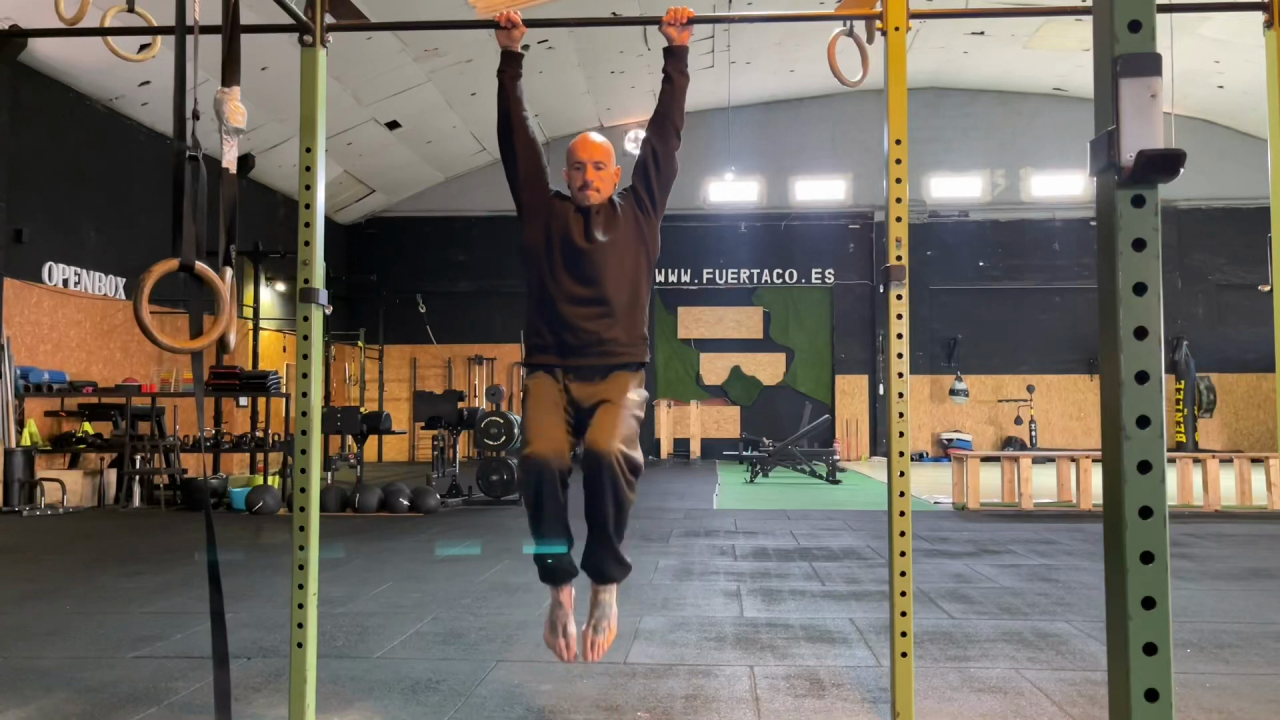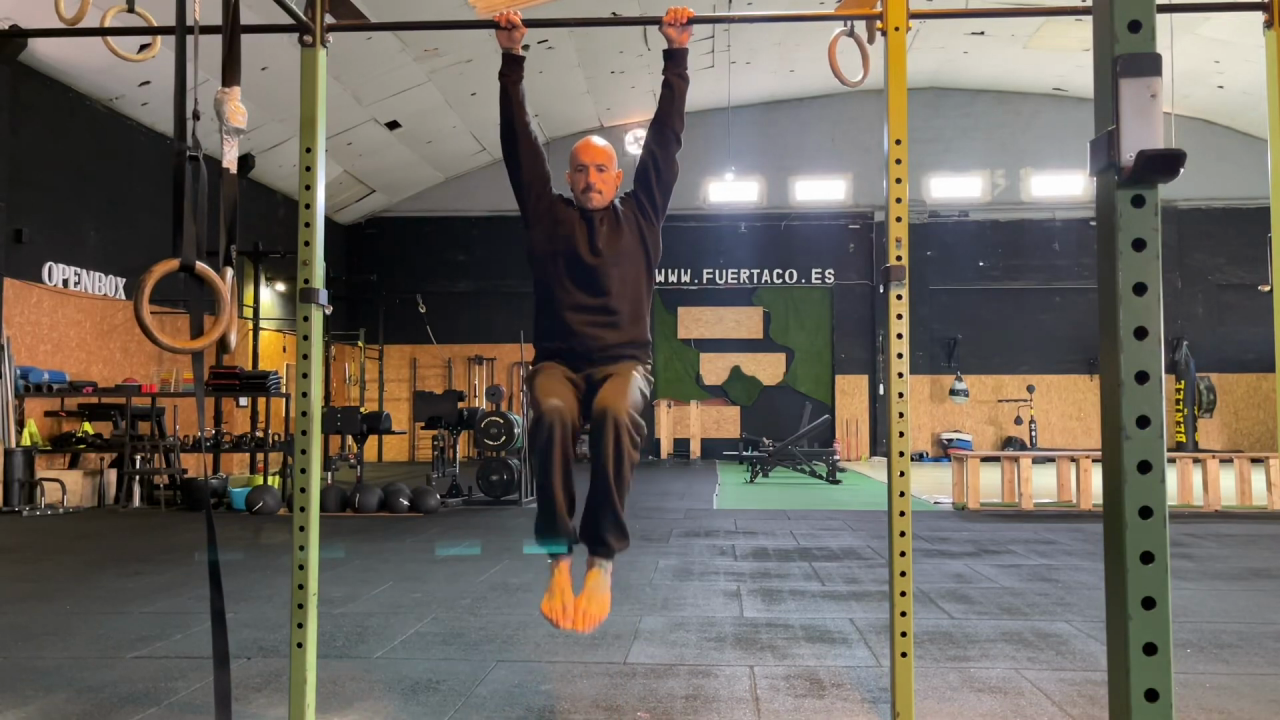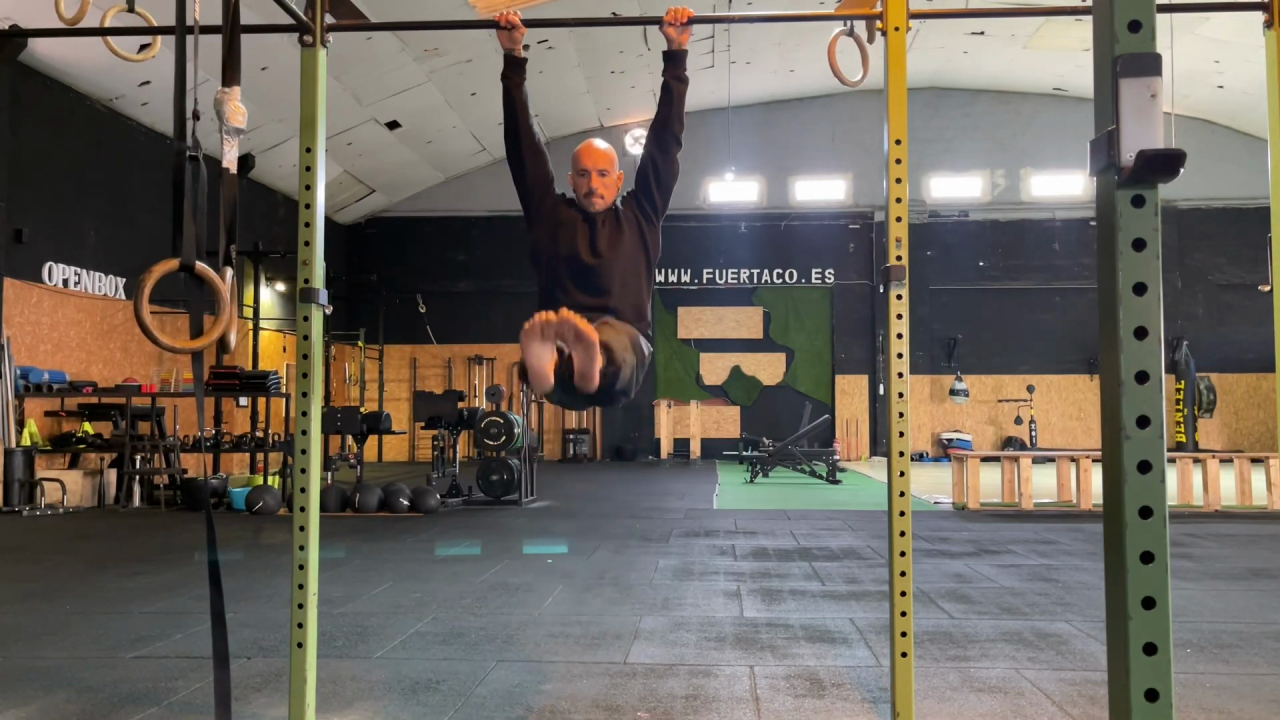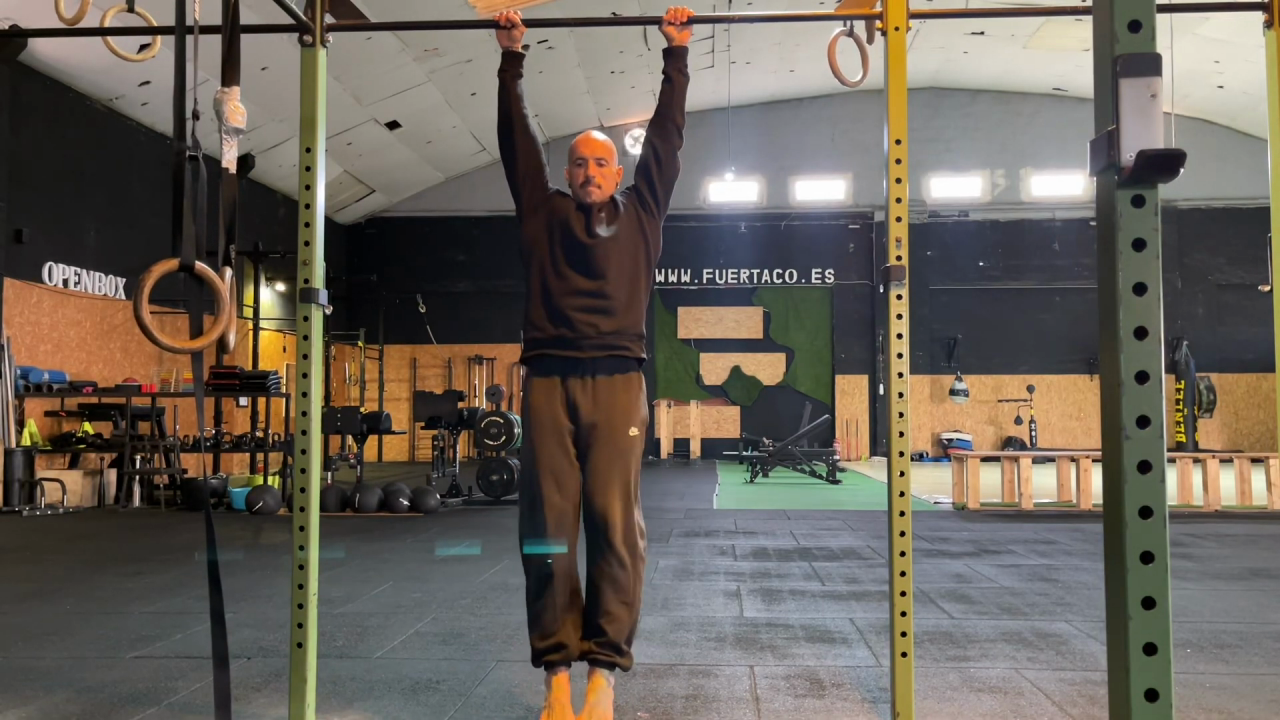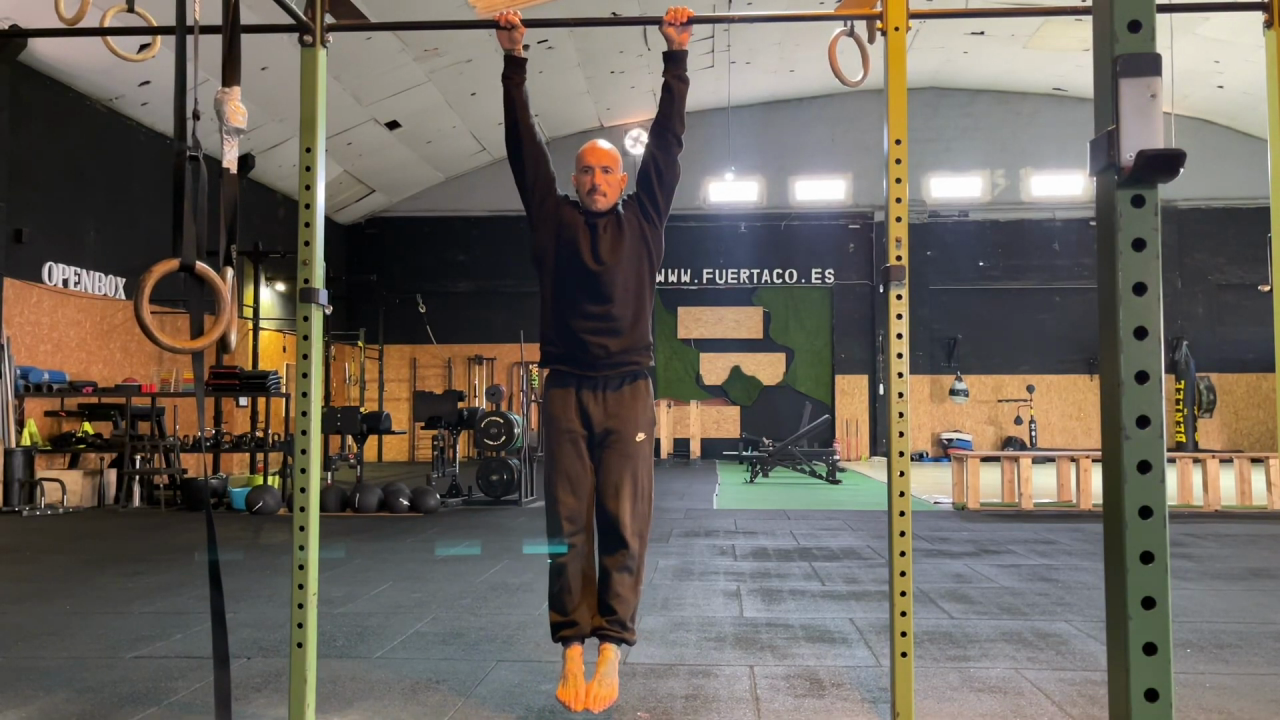
dt=1s
person 1, frame 1
left shoulder: (638, 212)
right shoulder: (544, 212)
left elbow: (664, 137)
right elbow: (517, 139)
left wrist: (676, 53)
right wrist: (510, 57)
left hip: (616, 376)
right hip: (551, 375)
left knee: (605, 455)
right knee: (541, 460)
left ankle: (605, 584)
right ankle: (559, 588)
person 1, frame 2
left shoulder: (638, 213)
right shoulder: (548, 214)
left elbow: (664, 140)
right elbow: (519, 144)
left wrist: (676, 53)
right wrist: (511, 58)
left hip: (623, 365)
right hip: (559, 363)
left knee: (614, 414)
right knee: (551, 415)
left ankle: (601, 560)
right ankle: (559, 558)
person 1, frame 3
left shoulder: (640, 216)
right shoulder: (550, 215)
left elbow: (666, 142)
right elbow: (521, 143)
left wrist: (676, 54)
right wrist: (513, 58)
left hip: (624, 345)
right hip: (561, 346)
left knee: (609, 340)
right knee: (551, 333)
left ankle: (592, 364)
right ankle: (544, 362)
person 1, frame 4
left shoulder: (640, 211)
right shoulder: (544, 211)
left elbow: (666, 136)
right elbow: (515, 137)
right wrist: (511, 57)
left hip: (618, 381)
right hip: (549, 380)
left knee: (616, 521)
right knee: (548, 524)
person 1, frame 5
left shoulder: (643, 218)
right shoulder: (553, 218)
left elbow: (666, 141)
right elbow: (524, 143)
right wrist: (514, 59)
left hip: (627, 389)
right hip: (566, 390)
left knee: (624, 524)
right knee: (568, 524)
left ankle: (610, 651)
right ankle: (572, 650)
